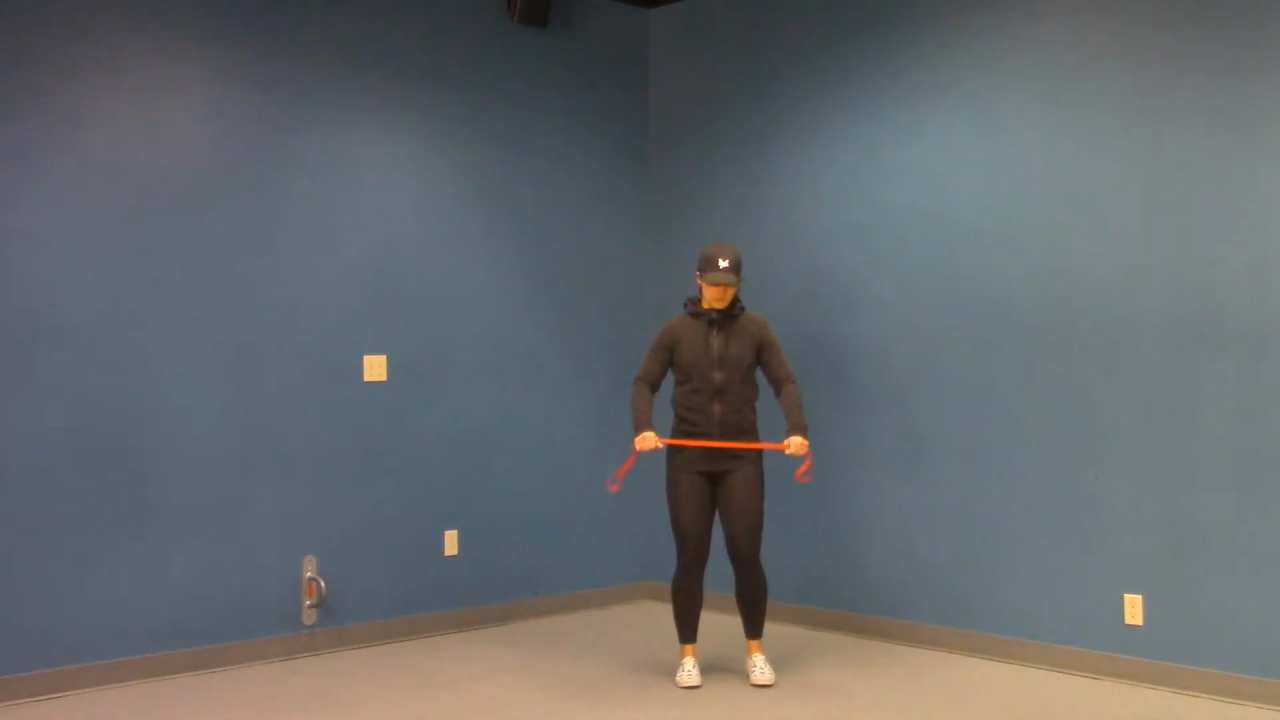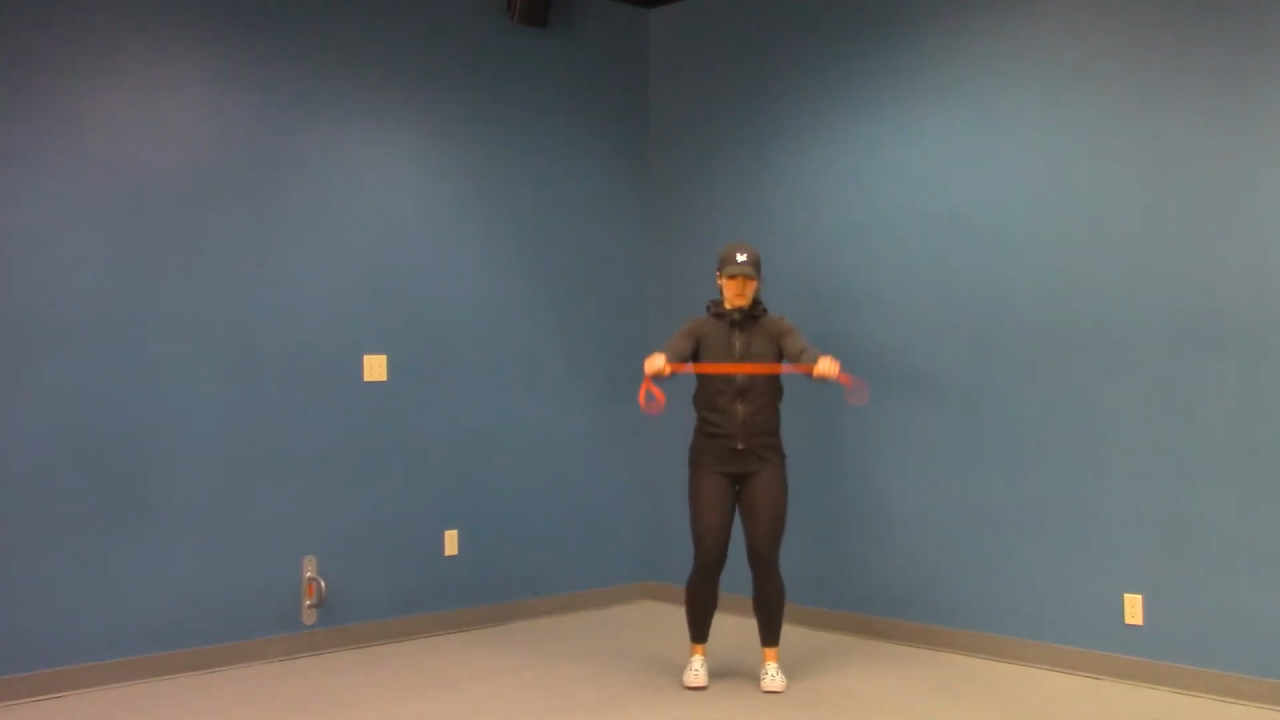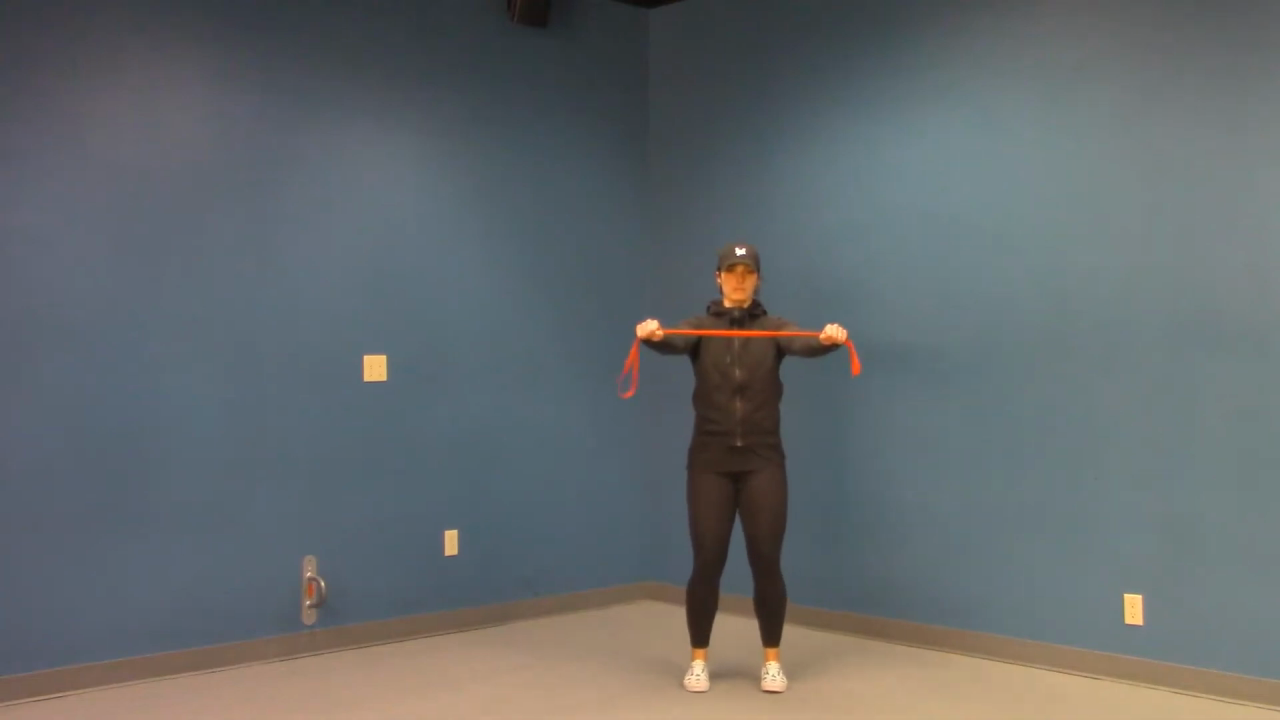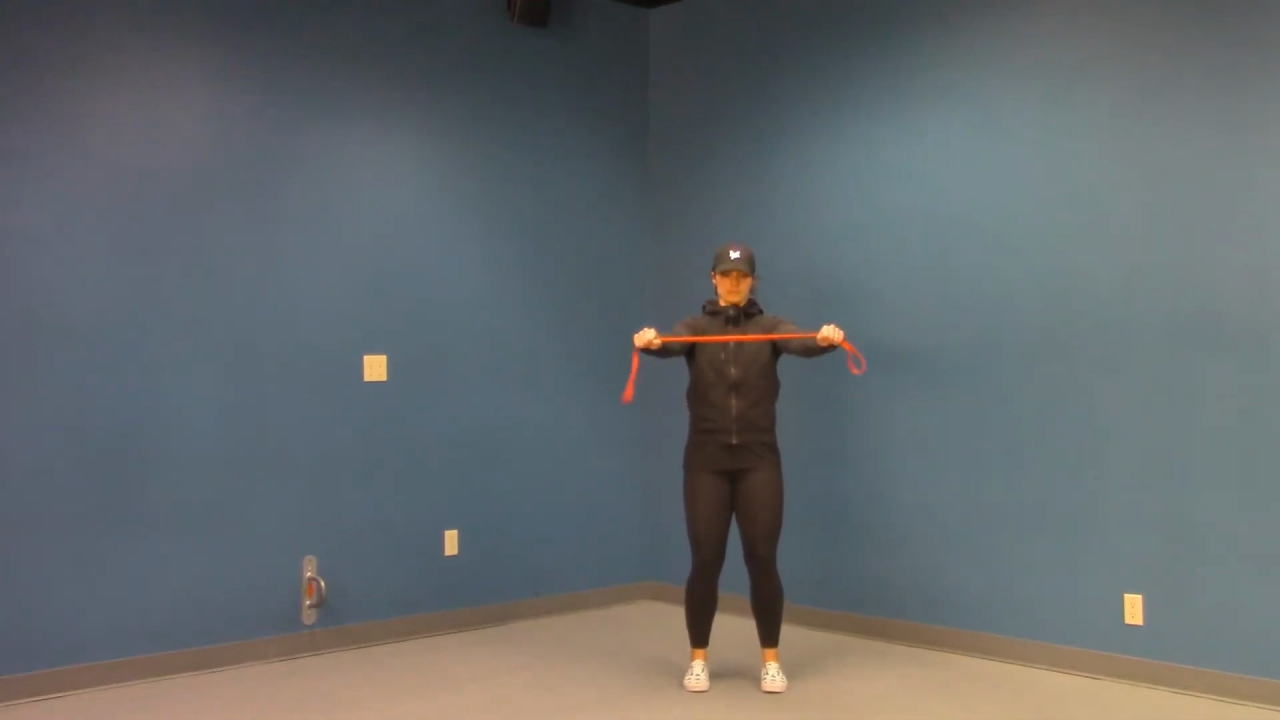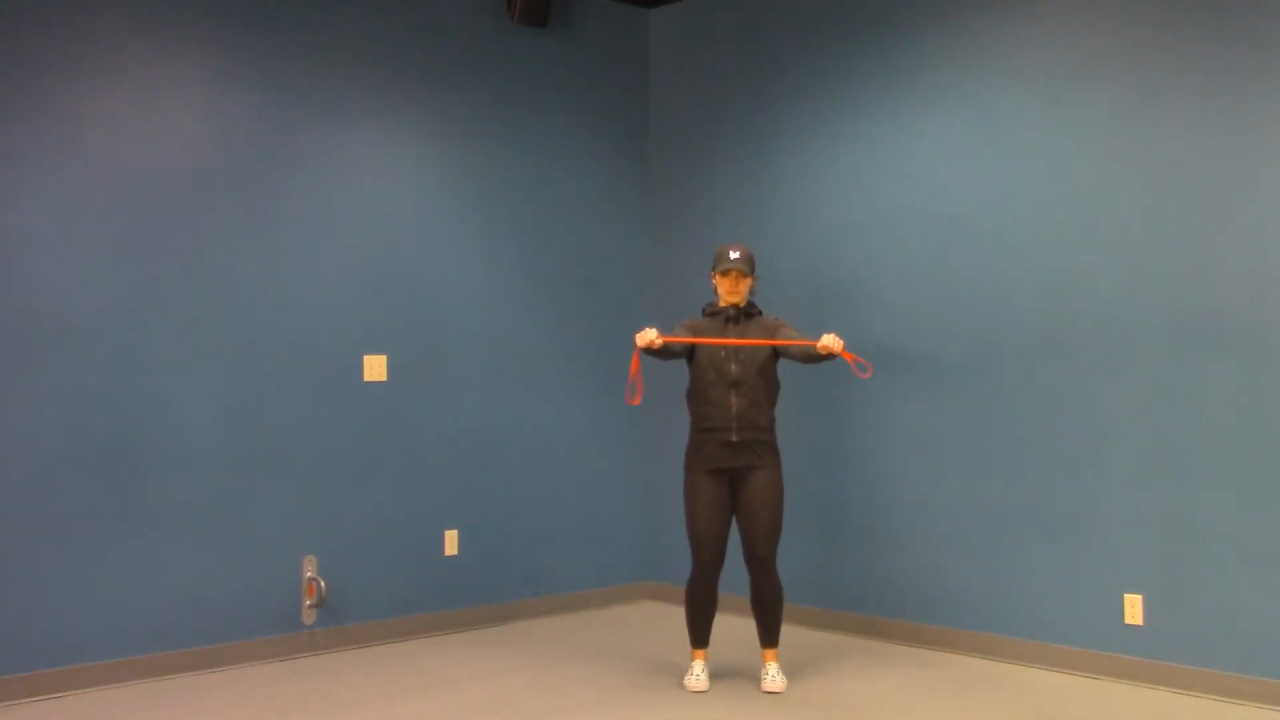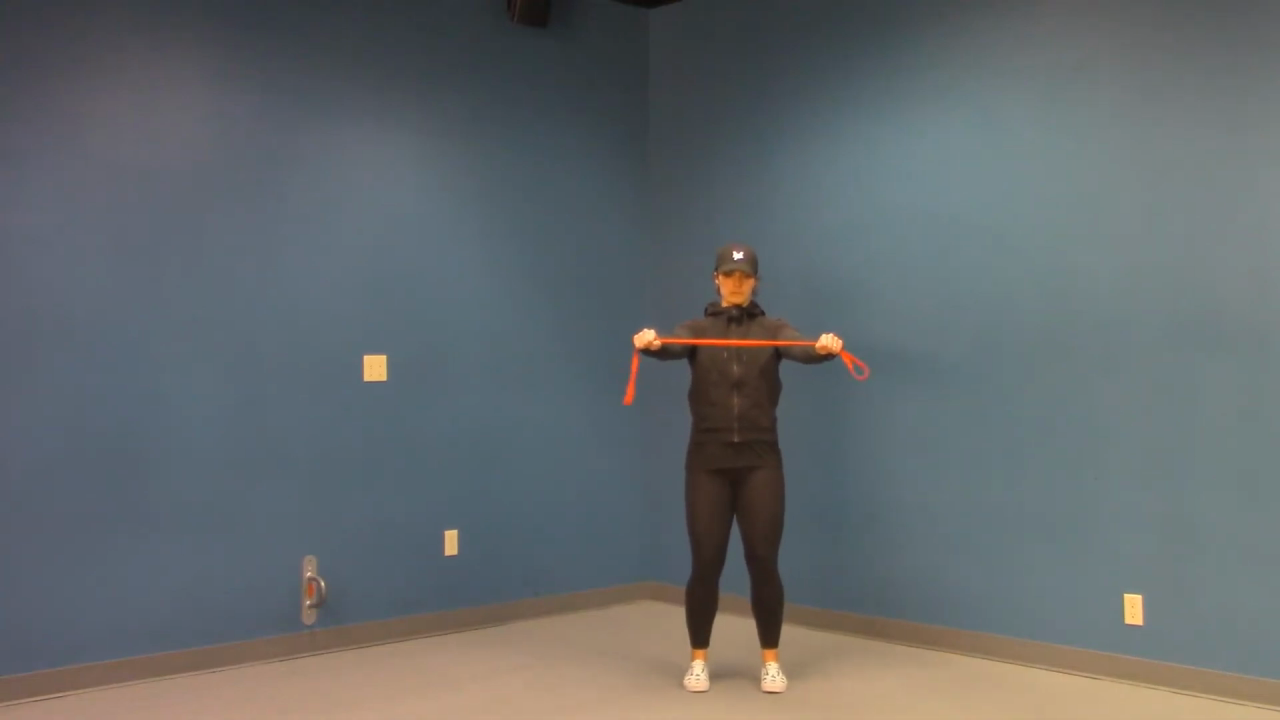
dt=0.4s
person 1, frame 1
left shoulder: (755, 328)
right shoulder: (676, 329)
left elbow: (785, 382)
right elbow: (645, 382)
left wrist: (797, 428)
right wrist: (643, 426)
left hip: (741, 457)
right hip: (688, 457)
left knee: (746, 556)
right knee: (690, 559)
left ankle: (755, 651)
right ankle: (688, 656)
person 1, frame 2
left shoulder: (775, 328)
right shoulder: (700, 328)
left elbow: (802, 353)
right elbow: (674, 353)
left wrist: (822, 364)
right wrist: (658, 363)
left hip: (764, 459)
right hip: (711, 458)
left knee: (765, 561)
right knee: (708, 560)
left ankle: (770, 659)
right ankle: (697, 653)
person 1, frame 3
left shoulder: (774, 327)
right shoulder: (700, 327)
left elbow: (803, 345)
right elbow: (674, 342)
left wrist: (827, 339)
right wrist: (653, 335)
left hip: (763, 459)
right hip: (711, 459)
left knee: (766, 562)
right knee: (707, 563)
left ankle: (771, 660)
right ankle: (698, 659)
person 1, frame 4
left shoulder: (769, 326)
right shoulder: (696, 326)
left elbow: (797, 343)
right elbow: (672, 344)
left wrist: (823, 339)
right wrist: (651, 342)
left hip: (758, 458)
right hip: (706, 459)
left knee: (762, 560)
right knee: (705, 562)
left ankle: (771, 660)
right ankle: (698, 659)
person 1, frame 5
left shoulder: (769, 328)
right shoulder: (696, 329)
left elbow: (798, 348)
right elbow: (672, 348)
left wrist: (824, 348)
right wrist: (652, 342)
left hip: (758, 459)
right hip: (706, 460)
left knee: (762, 562)
right knee: (705, 564)
left ankle: (770, 660)
right ankle: (698, 659)
person 1, frame 6
left shoulder: (772, 328)
right shoulder: (698, 328)
left elbow: (799, 349)
right elbow: (673, 347)
left wrist: (824, 348)
right wrist: (651, 343)
left hip: (760, 460)
right hip: (708, 460)
left knee: (763, 563)
right knee: (706, 564)
left ankle: (770, 660)
right ankle: (698, 660)
